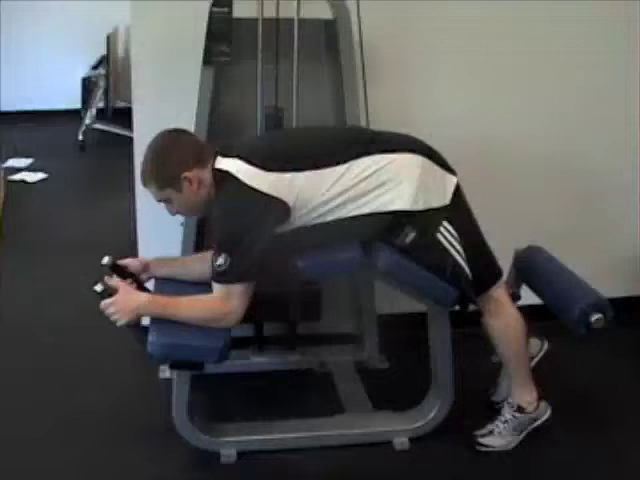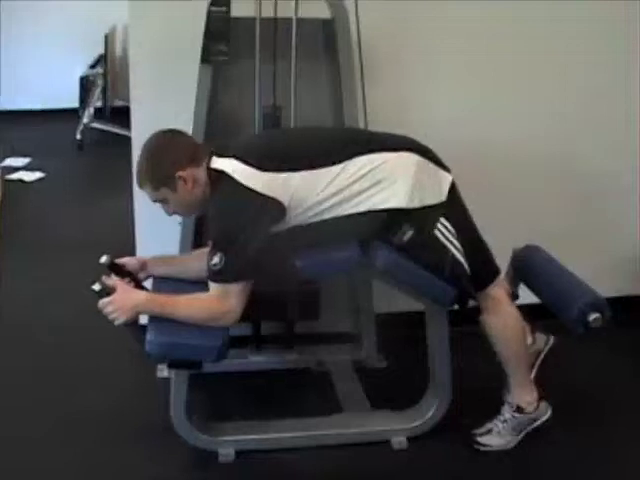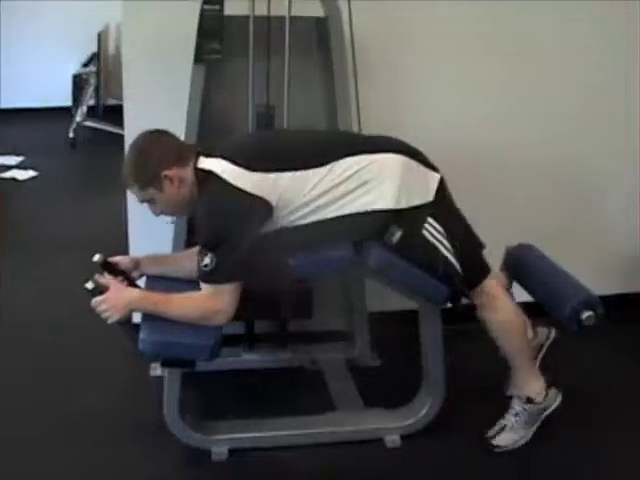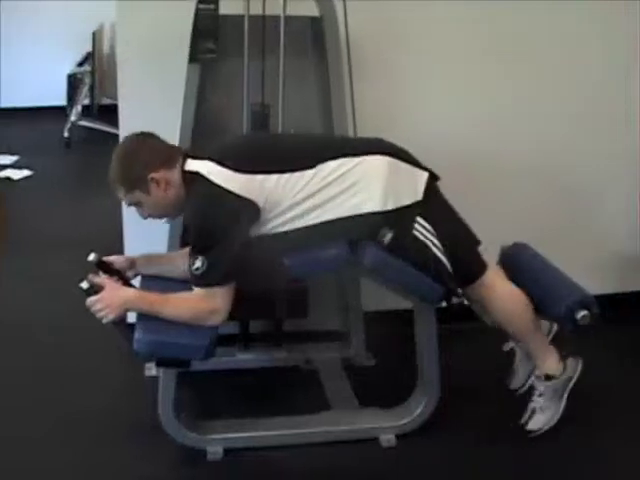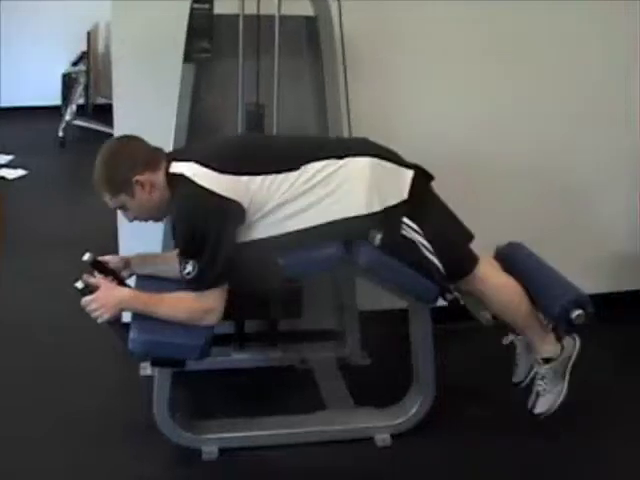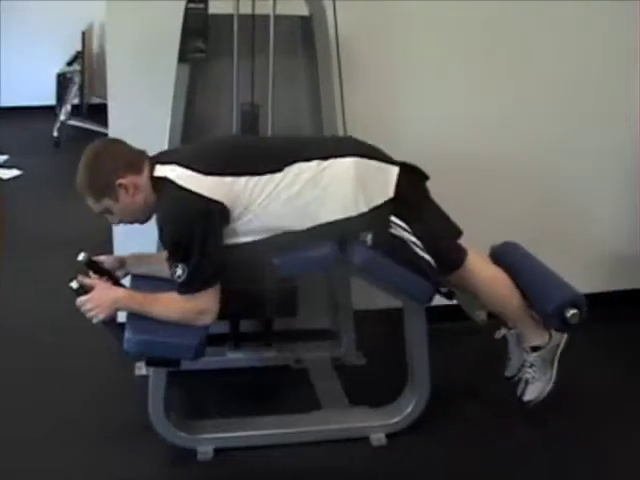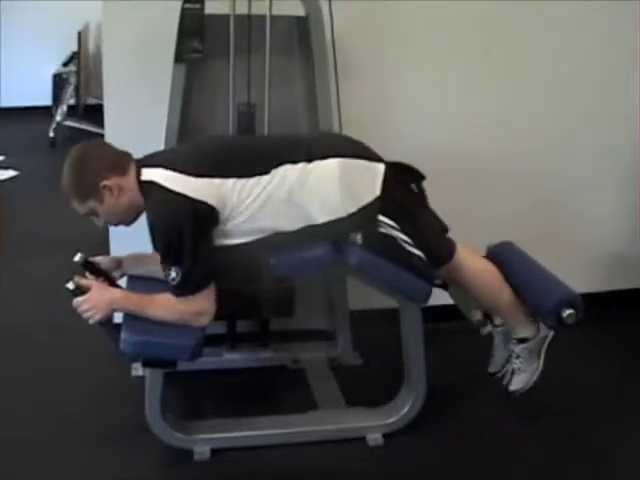
dt=0.1s
person 1, frame 1
left shoulder: (240, 196)
right shoulder: (229, 170)
left elbow: (227, 308)
right elbow: (223, 261)
left wrist: (144, 304)
right wrist: (153, 266)
left hip: (413, 185)
right hip: (391, 179)
left knee: (487, 291)
right knee: (471, 277)
left ankle: (525, 403)
right ankle: (515, 348)
person 1, frame 2
left shoulder: (235, 196)
right shoulder: (224, 170)
left elbow: (225, 307)
right elbow: (221, 260)
left wrist: (143, 302)
right wrist: (151, 265)
left hip: (408, 186)
right hip: (387, 179)
left knee: (487, 291)
right knee: (470, 276)
left ankle: (525, 403)
right ankle: (522, 341)
person 1, frame 3
left shoulder: (221, 196)
right shoulder: (214, 170)
left elbow: (217, 306)
right elbow: (211, 262)
left wrist: (136, 301)
right wrist: (143, 264)
left hip: (397, 183)
right hip: (380, 178)
left knee: (479, 284)
right knee: (463, 273)
left ankle: (533, 393)
right ankle: (527, 335)
person 1, frame 4
left shoulder: (207, 198)
right shoulder: (202, 173)
left elbow: (212, 308)
right elbow: (207, 261)
left wrist: (131, 300)
right wrist: (139, 263)
left hip: (386, 190)
right hip: (372, 179)
left knee: (477, 280)
right knee: (463, 271)
left ankle: (551, 370)
right ankle: (528, 331)
person 1, frame 5
left shoulder: (194, 202)
right shoulder: (184, 173)
left elbow: (207, 308)
right elbow: (198, 265)
left wrist: (127, 300)
right wrist: (133, 263)
left hip: (373, 190)
right hip: (356, 178)
left knee: (465, 271)
right knee: (454, 267)
left ankle: (549, 349)
right ankle: (527, 331)
person 1, frame 6
left shoulder: (179, 202)
right shoulder: (171, 174)
left elbow: (201, 308)
right elbow: (189, 262)
left wrist: (121, 298)
right wrist: (126, 262)
left hip: (360, 190)
right hip: (345, 173)
left knee: (455, 265)
right knee: (447, 260)
left ankle: (537, 340)
right ankle: (517, 324)
person 1, frame 7
left shoulder: (168, 205)
right shoulder: (156, 175)
left elbow: (198, 309)
right elbow: (184, 264)
left wrist: (117, 301)
right wrist: (123, 263)
left hip: (346, 188)
right hip: (334, 170)
left knee: (446, 260)
right knee: (437, 256)
left ankle: (526, 332)
right ankle: (503, 322)
